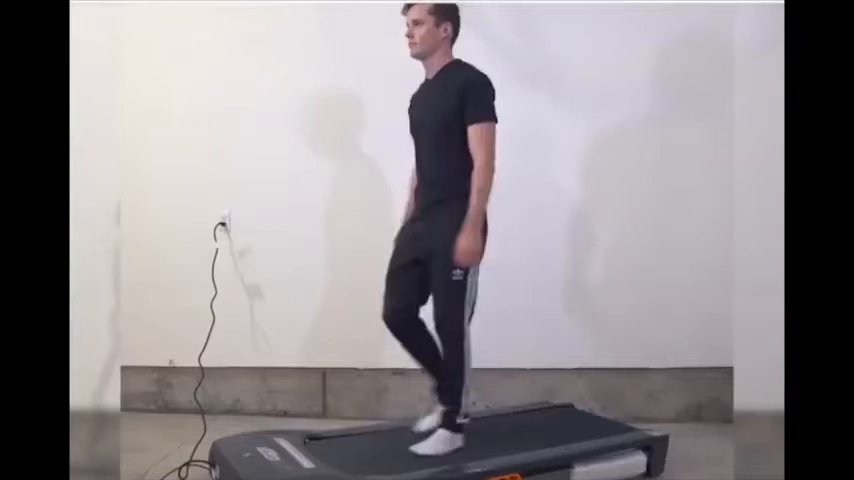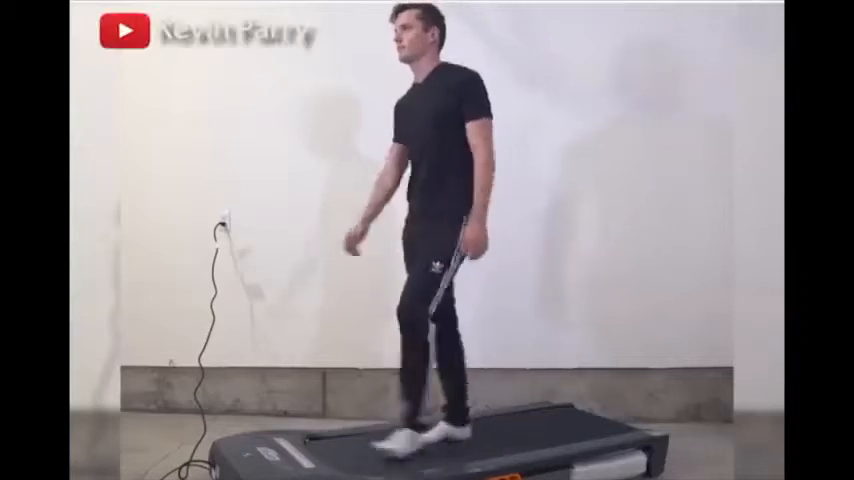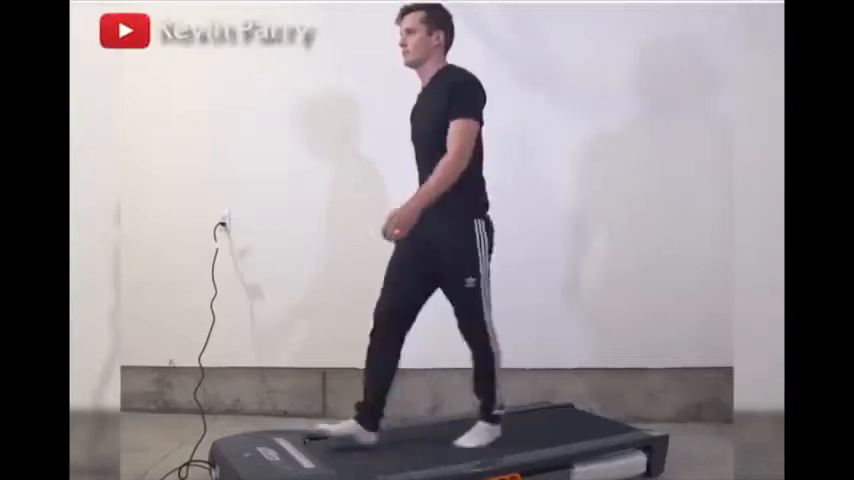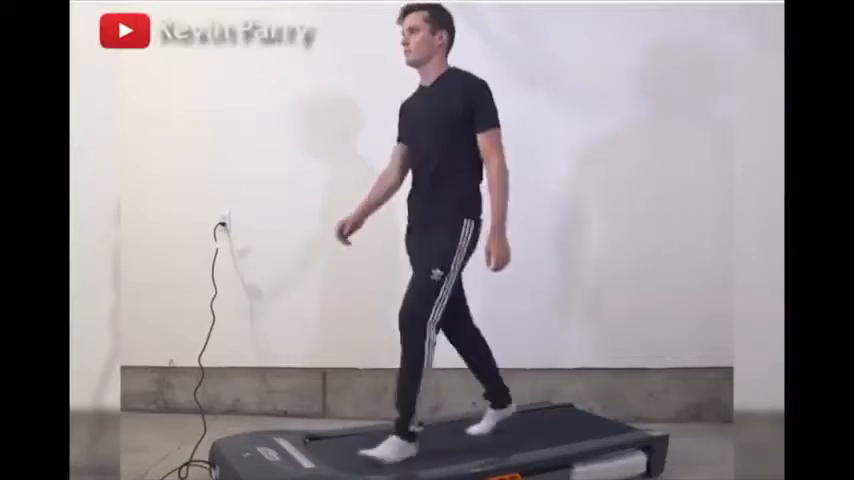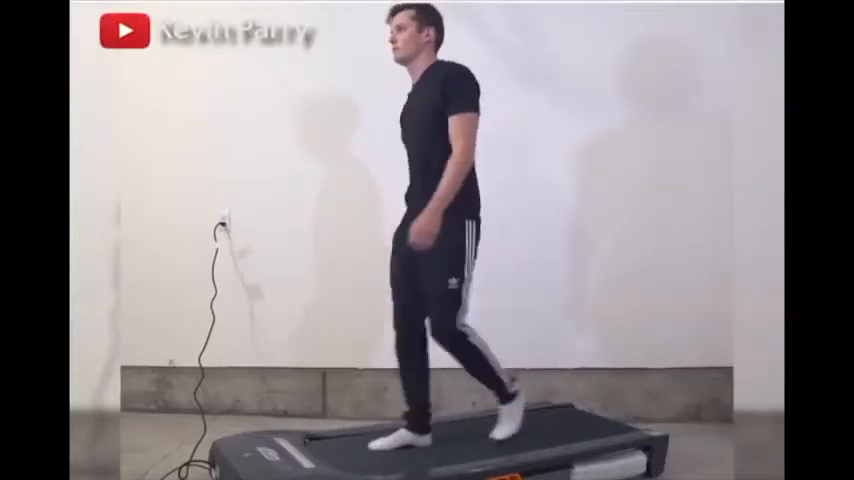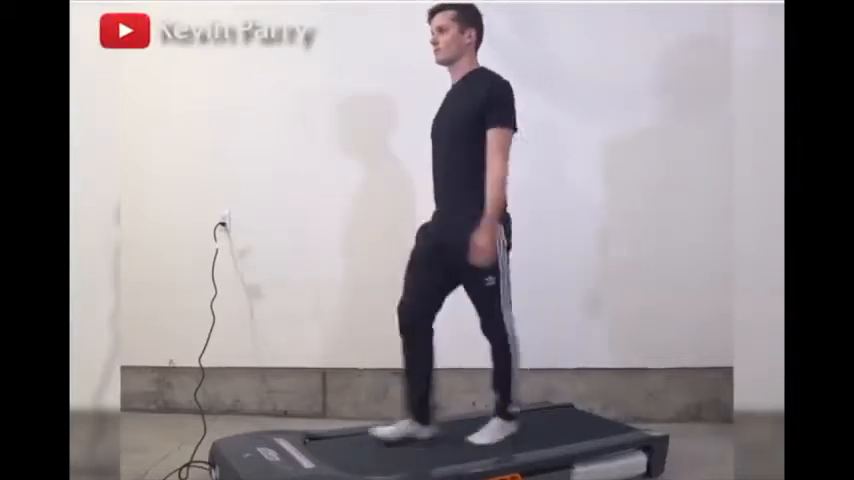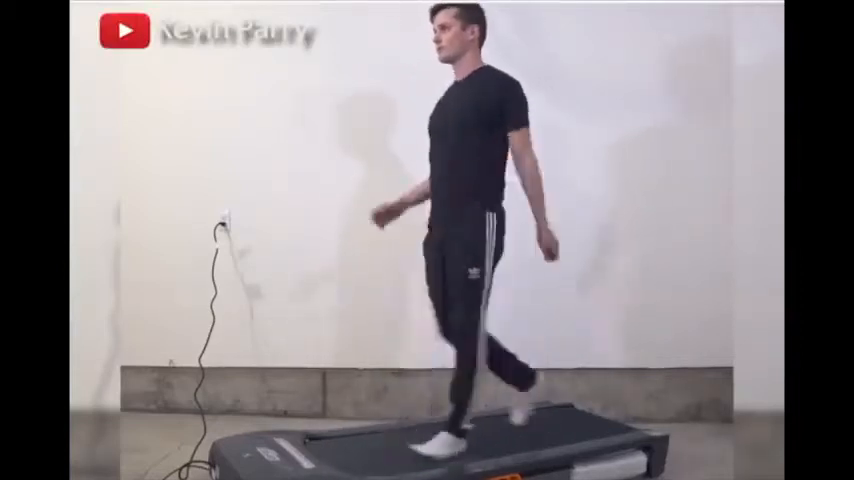
dt=0.4s
person 1, frame 1
left shoulder: (471, 83)
right shoulder: (421, 96)
left elbow: (483, 162)
left wrist: (471, 229)
right wrist: (408, 223)
left hip: (458, 225)
right hip: (425, 225)
left knee: (450, 325)
right knee: (397, 315)
left ankle: (453, 425)
right ankle: (450, 397)
person 1, frame 2
left shoulder: (462, 82)
right shoulder: (406, 104)
left elbow: (482, 155)
right elbow: (392, 170)
left wrist: (477, 219)
right wrist: (363, 223)
left hip: (452, 221)
right hip: (418, 223)
left knee: (413, 313)
right knee: (440, 320)
left ankle: (411, 423)
right ankle: (457, 417)
person 1, frame 3
left shoulder: (462, 86)
right shoulder: (426, 98)
left elbow: (459, 156)
left wrist: (413, 208)
left hip: (460, 225)
right hip: (418, 227)
left knee: (475, 325)
right knee: (387, 319)
left ankle: (490, 417)
right ankle: (365, 421)
person 1, frame 4
left shoulder: (469, 90)
right shoulder: (411, 105)
left elbow: (495, 165)
right elbow: (397, 169)
left wrist: (498, 233)
right wrist: (359, 215)
left hip: (455, 226)
right hip: (420, 226)
left knee: (416, 324)
right knee: (455, 322)
left ankle: (404, 433)
right ankle: (499, 401)
person 1, frame 5
left shoulder: (455, 79)
right shoulder: (414, 98)
left elbow: (462, 152)
left wrist: (431, 213)
left hip: (454, 221)
right hip: (419, 225)
left knee: (446, 325)
right knee: (406, 325)
left ankle: (509, 397)
right ankle: (416, 424)
person 1, frame 6
left shoulder: (493, 89)
right shoulder: (452, 98)
left elbow: (497, 163)
left wrist: (488, 227)
left hip: (479, 227)
right hip: (442, 225)
left knee: (495, 323)
right knee: (412, 313)
left ankle: (505, 414)
right ankle: (419, 416)
person 1, frame 7
left shoulder: (501, 87)
right shoulder: (448, 98)
left elbow: (525, 160)
left wrist: (543, 225)
right wrist: (402, 203)
left hip: (479, 222)
right hip: (444, 223)
left knee: (464, 325)
right knee: (454, 325)
left ankle: (455, 428)
right ankle: (522, 376)
